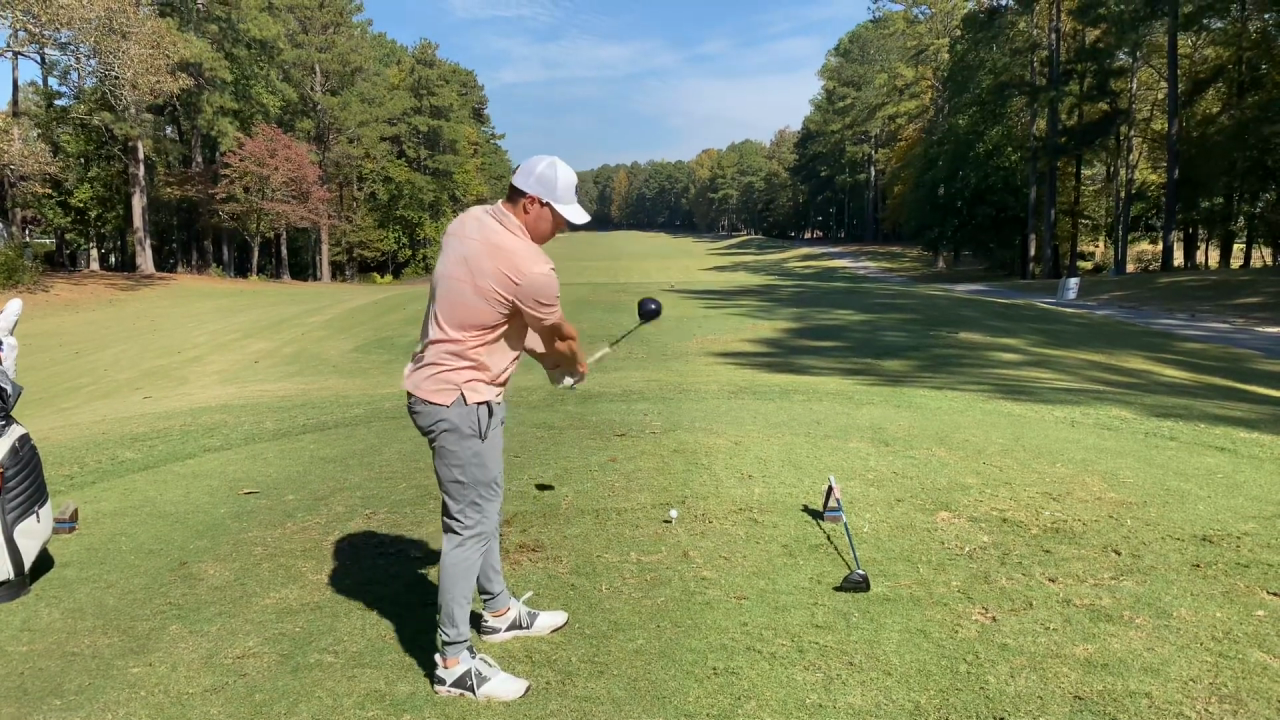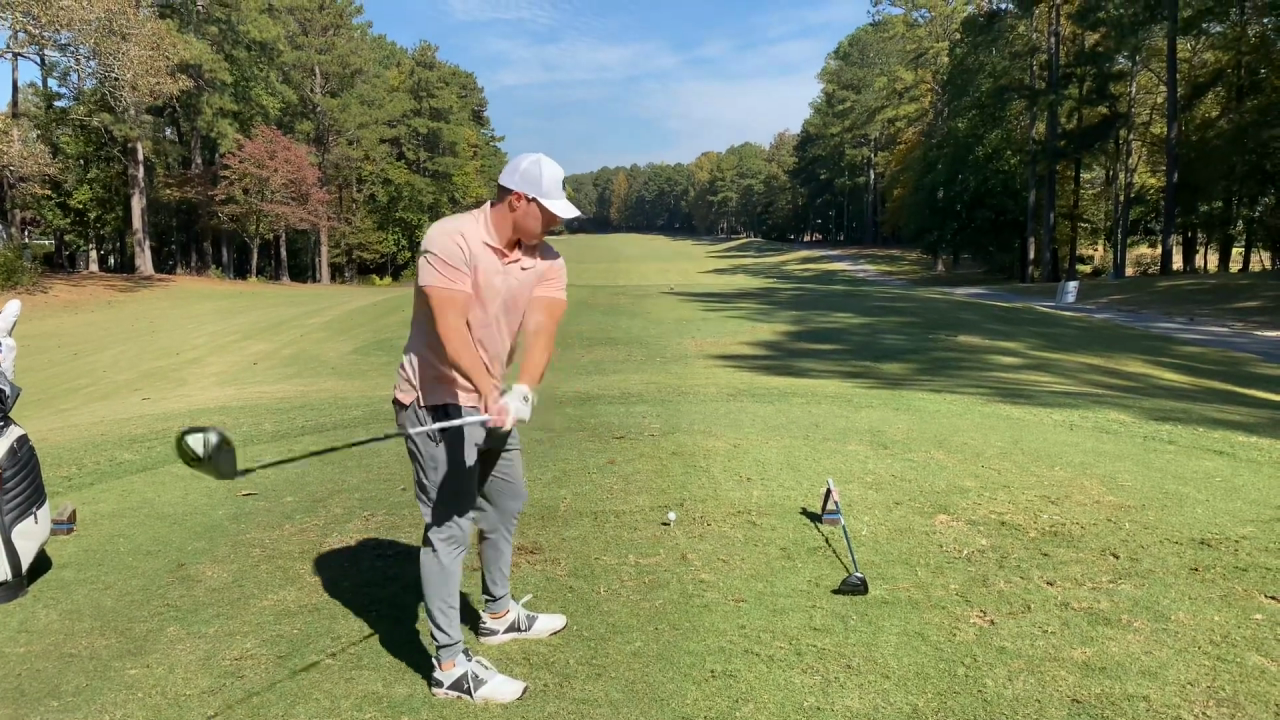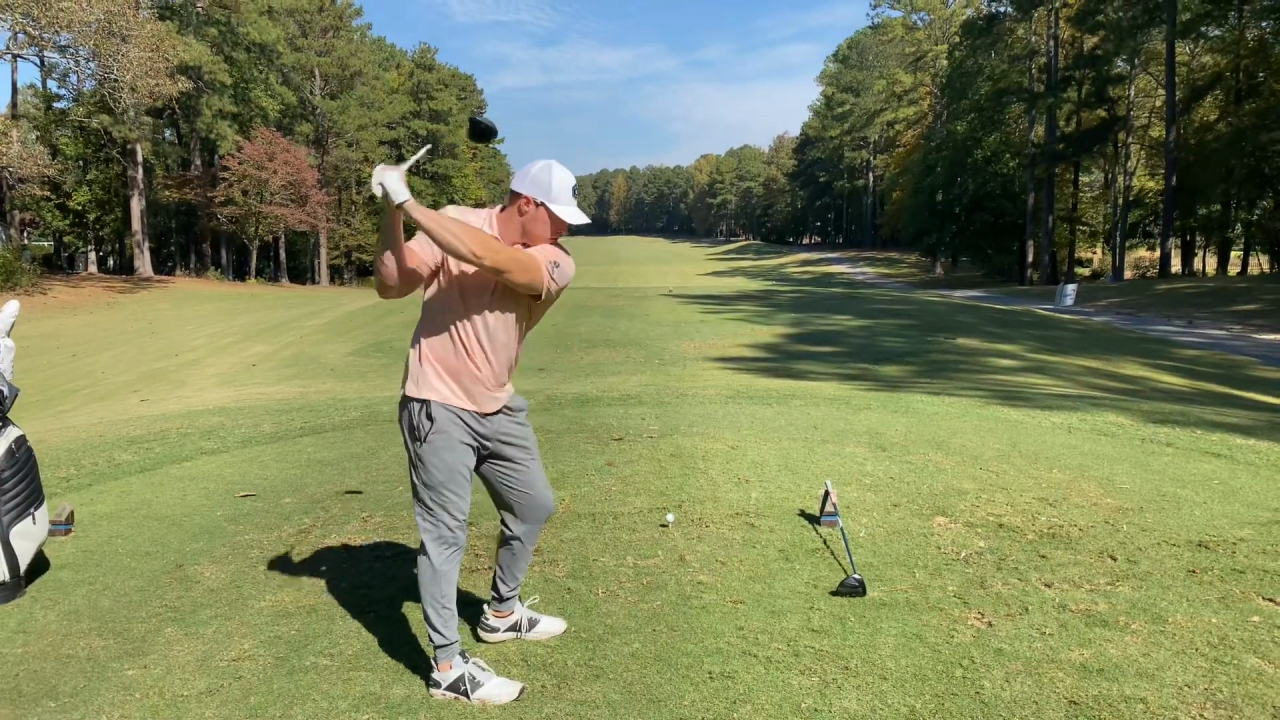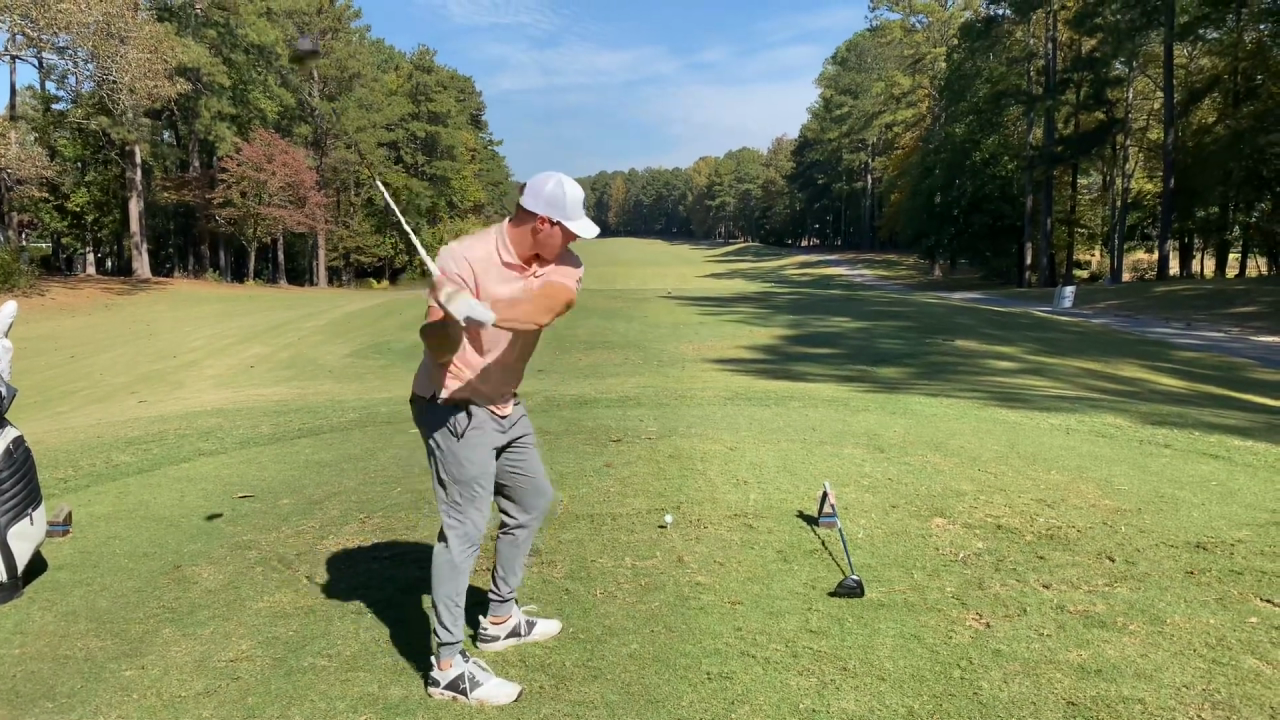
dt=0.3s
person 1, frame 1
left shoulder: (472, 222)
right shoulder: (529, 265)
right elbow: (561, 336)
left wrist: (538, 343)
right wrist: (575, 361)
left hip: (469, 394)
right hip: (459, 401)
left knee: (483, 506)
right knee: (472, 522)
left ankle: (499, 610)
right ankle: (454, 662)
person 1, frame 2
left shoulder: (548, 261)
right shoulder: (451, 237)
left elbow: (541, 329)
right elbow: (449, 329)
left wrist: (522, 392)
right wrist: (489, 389)
left hip: (491, 405)
right hip: (437, 403)
left knee: (504, 503)
right knee: (449, 527)
left ankle: (498, 612)
right ankle: (451, 665)
person 1, frame 3
left shoulder: (556, 265)
right shoulder: (453, 221)
left elbow: (488, 256)
right elbow: (391, 285)
left wrist: (411, 206)
right wrist: (391, 214)
left hip: (499, 408)
right hip: (437, 406)
left knee: (532, 508)
right knee: (445, 531)
left ankle: (503, 611)
right ankle: (448, 666)
person 1, frame 4
left shoulder: (563, 267)
right shoulder: (464, 258)
left elbow: (544, 306)
right elbow: (437, 341)
left wrist: (490, 315)
right wrist: (453, 319)
left hip: (502, 406)
right hip: (453, 406)
left knee: (530, 504)
right knee: (466, 525)
left ankle: (501, 617)
right ankle: (450, 664)
